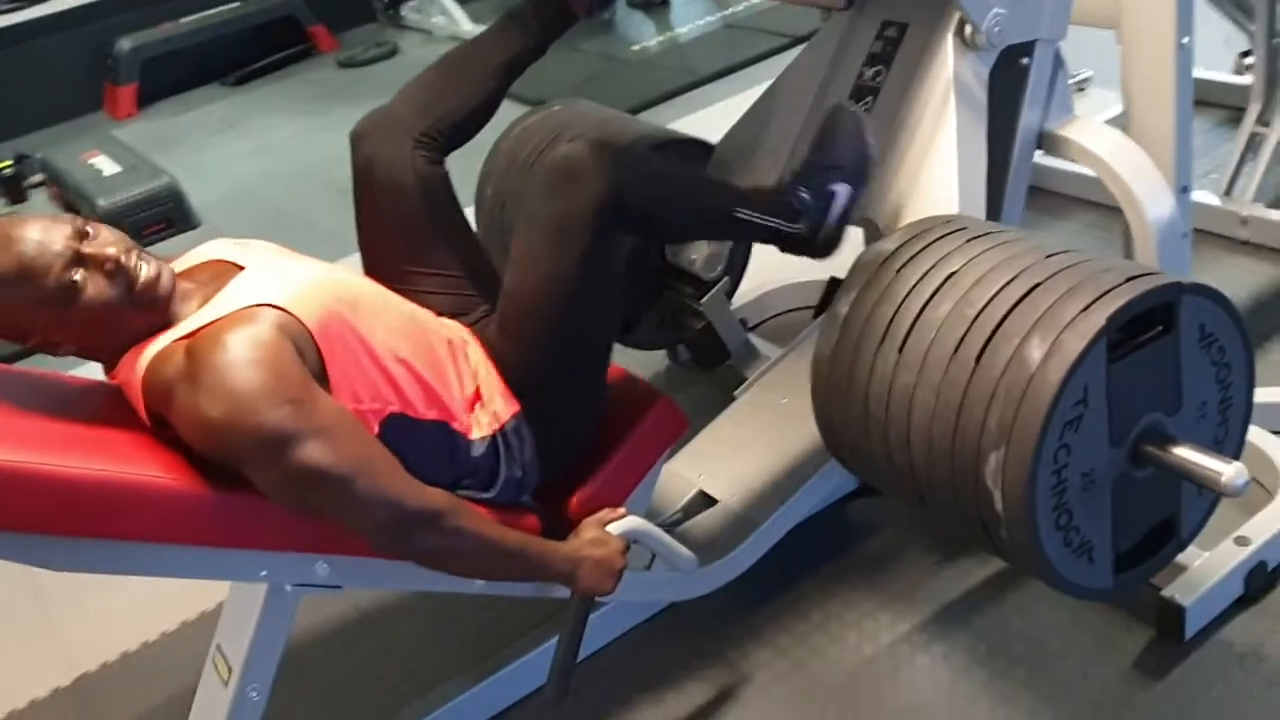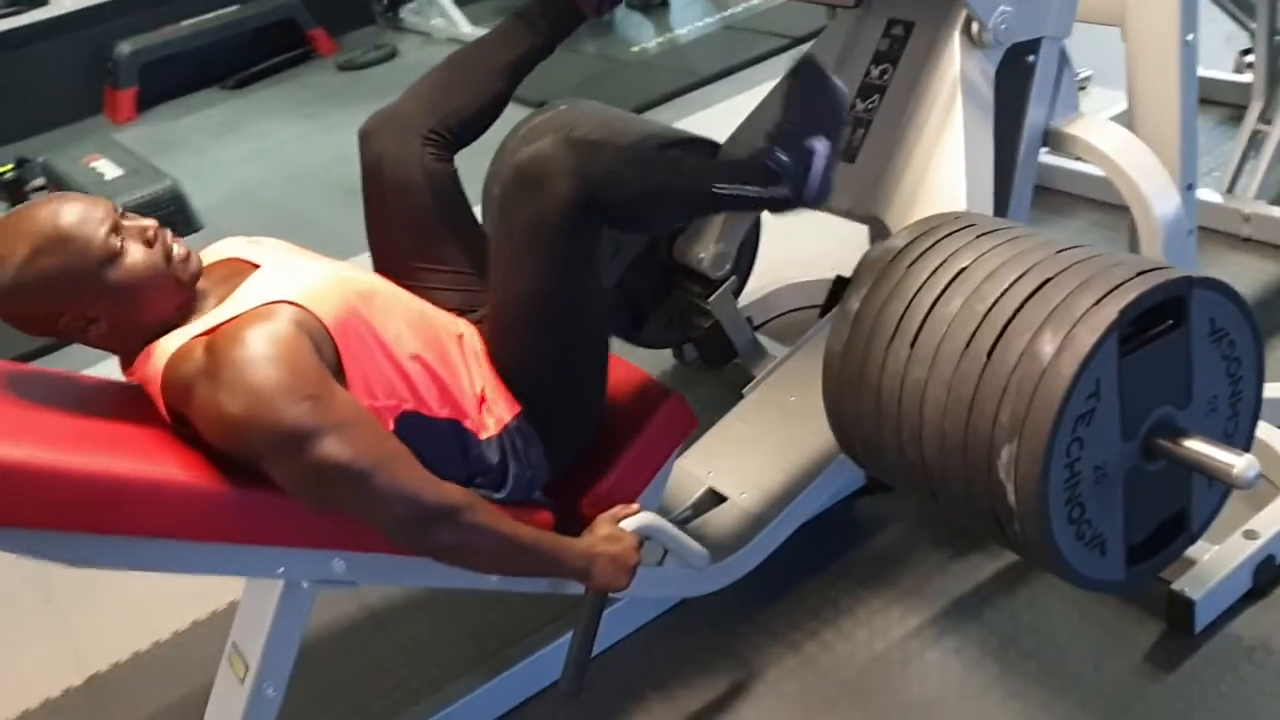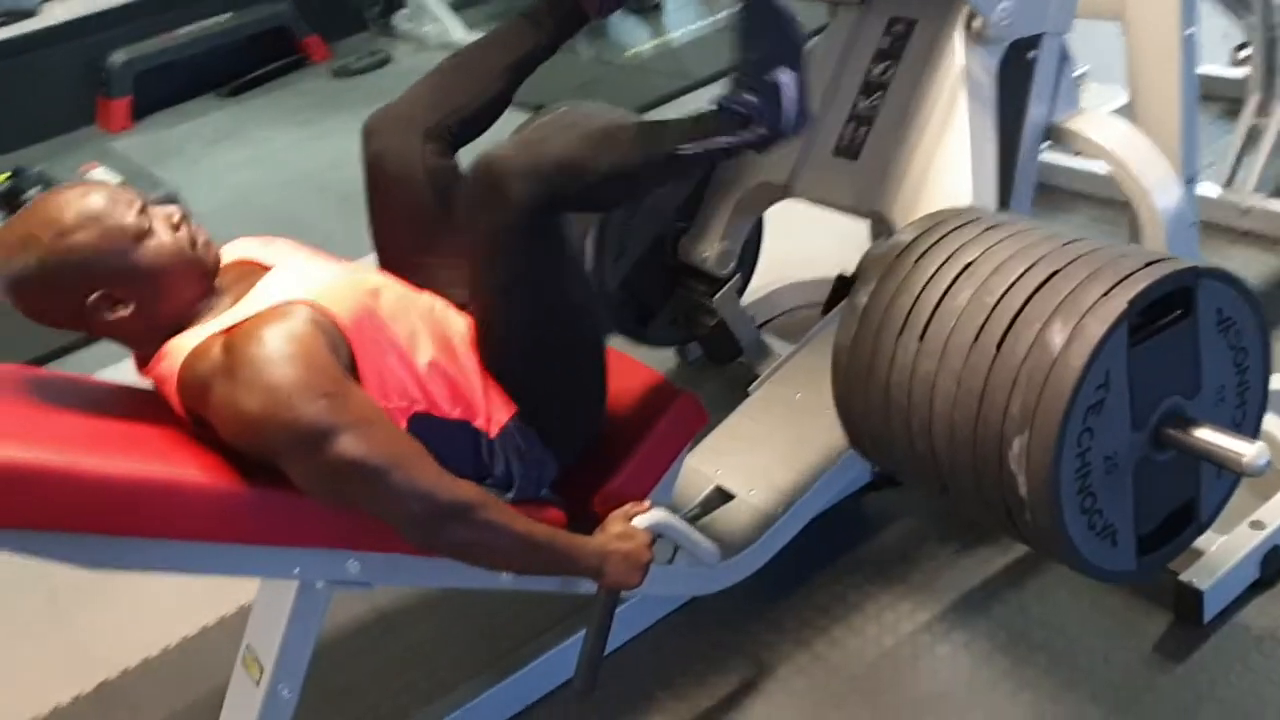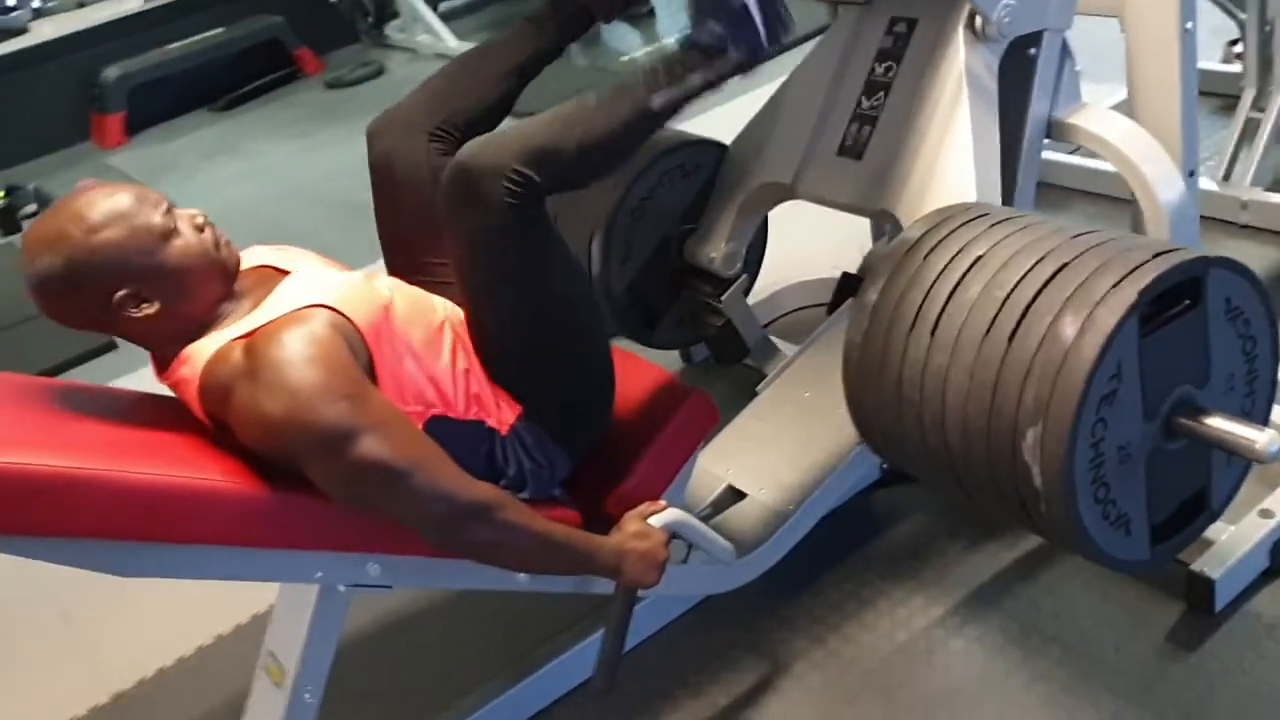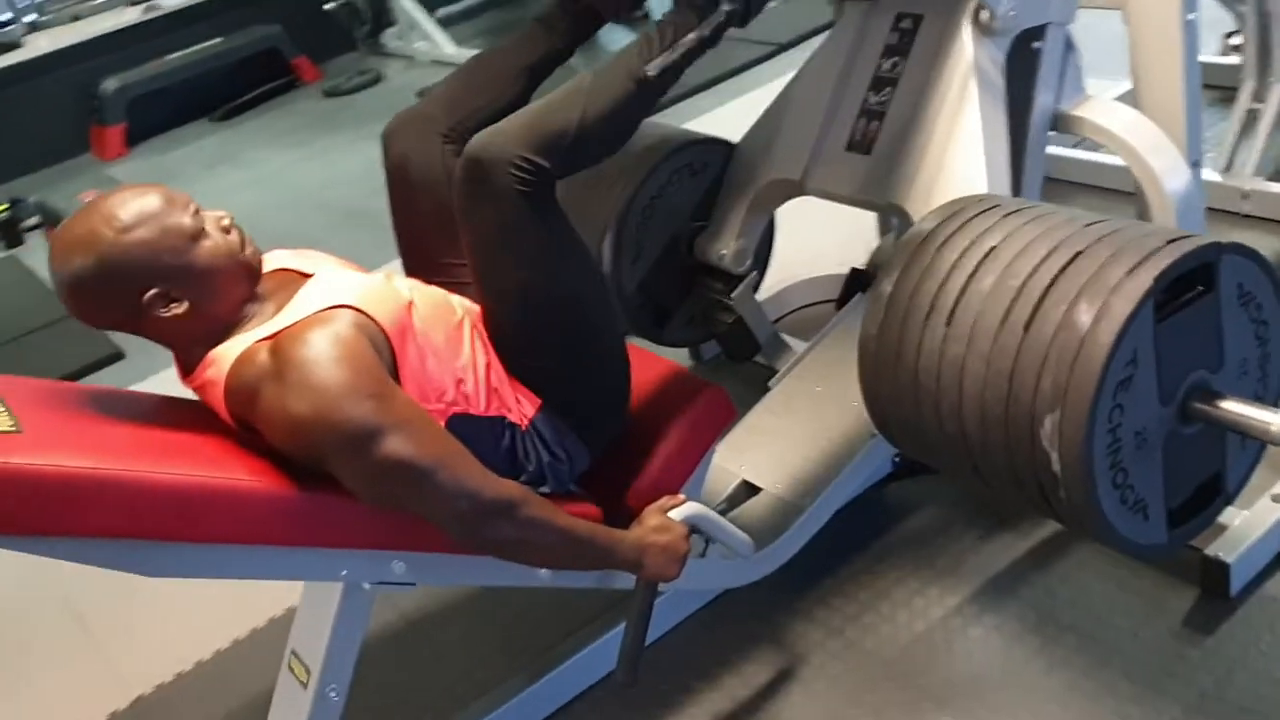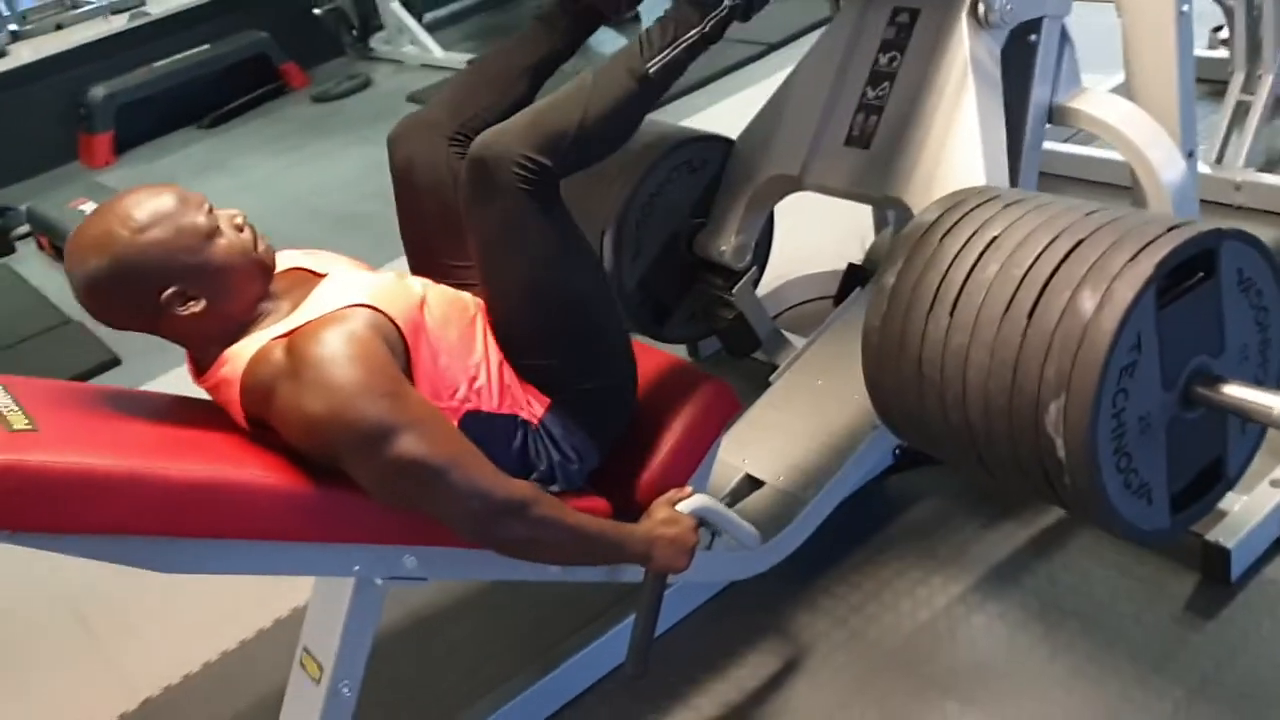
dt=0.1s
person 1, frame 1
left shoulder: (163, 298)
right shoulder: (227, 380)
right elbow: (402, 521)
right wrist: (569, 563)
left hip: (451, 337)
right hip: (507, 425)
left knee: (390, 139)
right knee: (582, 174)
right ankle: (797, 218)
person 1, frame 2
left shoulder: (180, 286)
right shoulder: (245, 376)
right elbow: (421, 515)
right wrist: (580, 558)
left hip: (454, 332)
right hip: (511, 428)
left knee: (398, 138)
right knee: (552, 174)
right ankle: (774, 177)
person 1, frame 3
left shoulder: (195, 293)
right shoulder: (263, 374)
right elbow: (438, 516)
right wrist: (597, 557)
left hip: (455, 336)
right hip: (523, 427)
left knee: (402, 132)
right knee: (514, 176)
right ankle: (743, 122)
person 1, frame 4
left shoulder: (212, 295)
right shoulder: (282, 377)
right elbow: (457, 516)
right wrist: (611, 555)
left hip: (456, 341)
right hip: (530, 426)
left knee: (404, 135)
right knee: (493, 170)
person 1, frame 5
left shoulder: (231, 303)
right shoulder: (308, 374)
right elbow: (483, 516)
right wrist: (634, 550)
left hip: (475, 339)
right hip: (552, 421)
left knee: (421, 136)
right knee: (502, 161)
person 1, frame 6
left shoulder: (242, 309)
right shoulder: (323, 374)
right elbow: (492, 514)
right wrist: (642, 543)
right hip: (560, 417)
left knee: (425, 140)
right knee: (506, 160)
